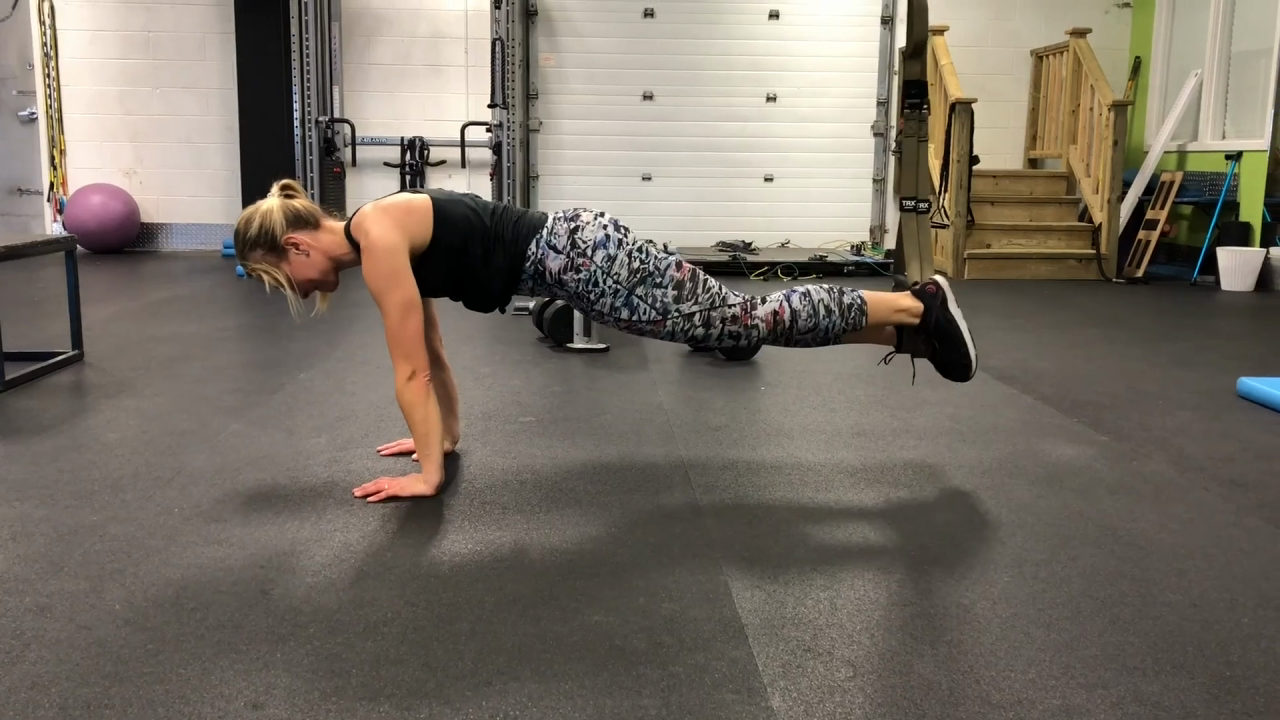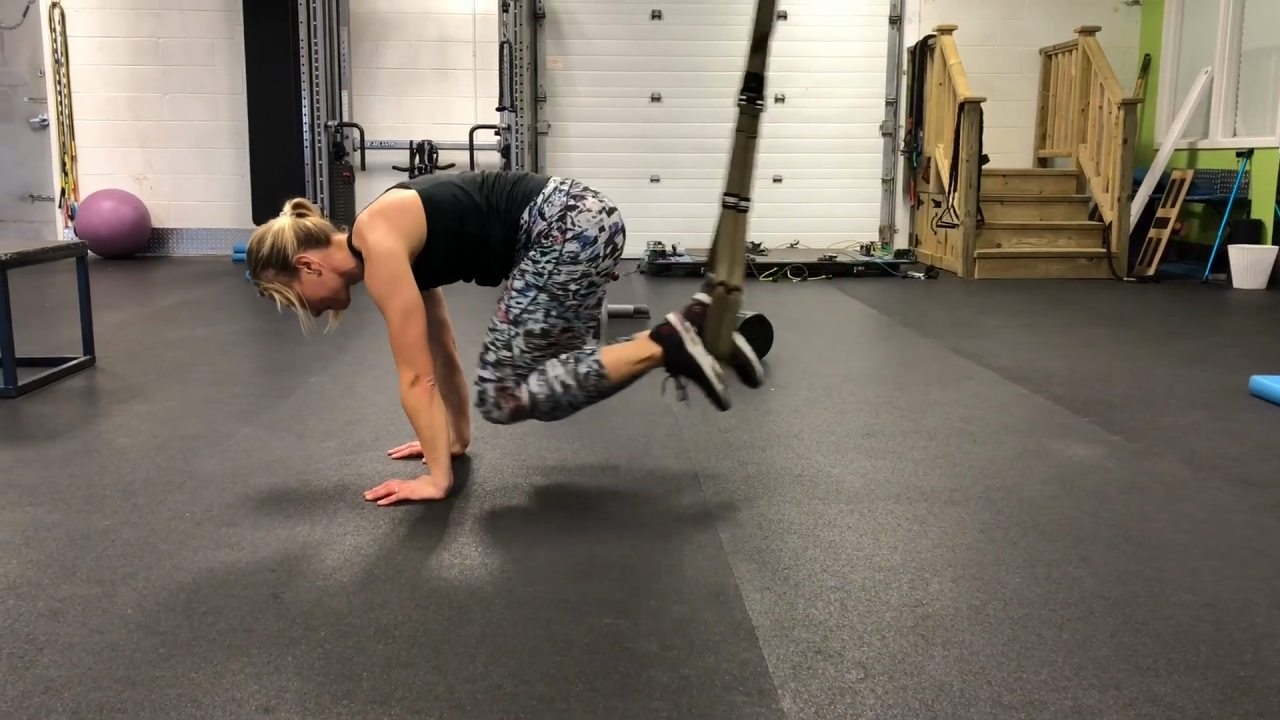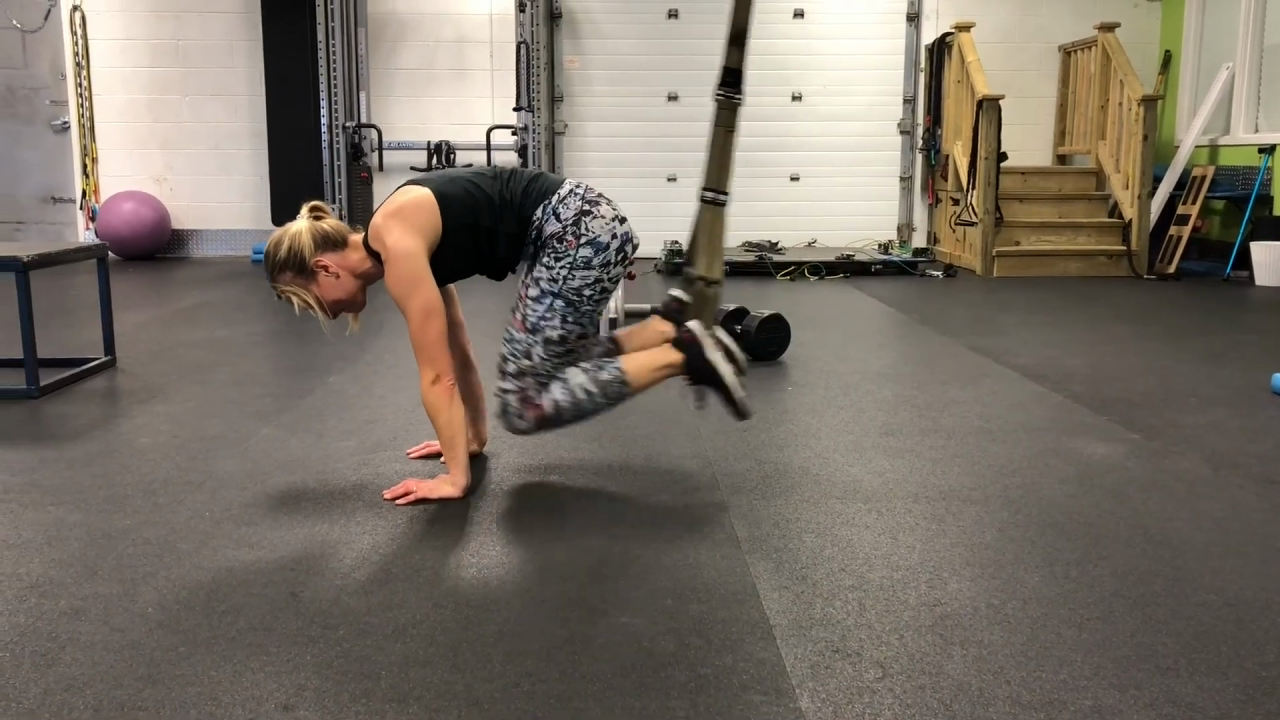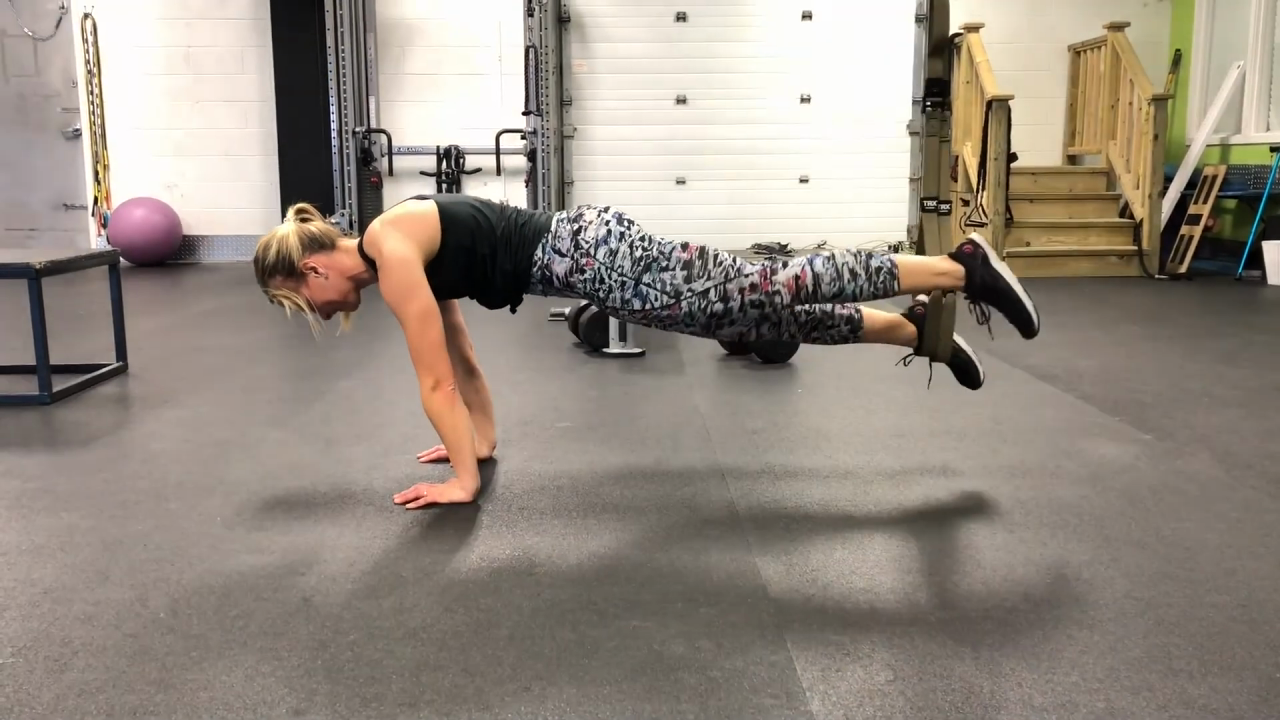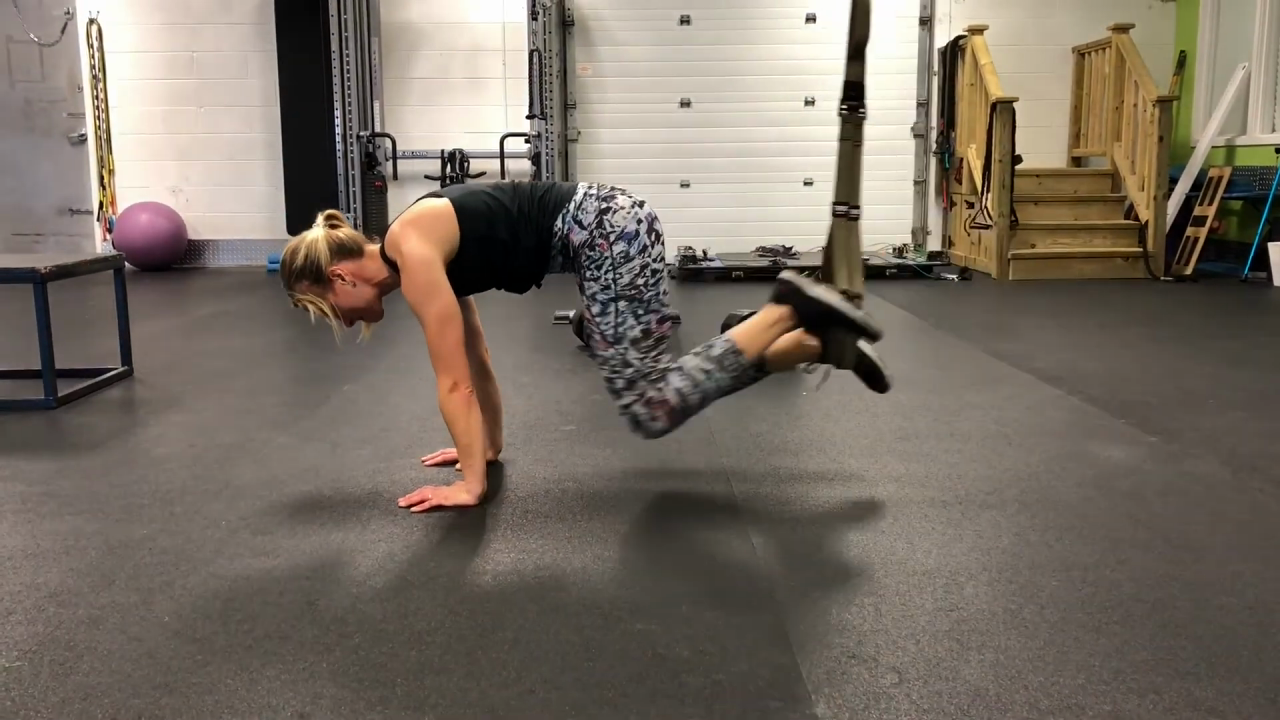
dt=1s
person 1, frame 1
left shoulder: (376, 237)
right shoulder: (388, 240)
left elbow: (411, 370)
right elbow: (432, 354)
left wrist: (429, 474)
right wrist: (445, 435)
left hip: (578, 256)
right hip: (571, 256)
left knee: (748, 321)
right knee: (745, 321)
left ankle: (919, 309)
right ankle: (908, 330)
person 1, frame 2
left shoulder: (376, 247)
right shoulder: (396, 241)
left elbow: (417, 376)
right elbow: (441, 350)
left wrist: (438, 476)
right wrist: (456, 437)
left hip: (570, 226)
right hip: (583, 222)
left knee: (501, 394)
right knee: (535, 379)
left ankle: (661, 347)
right ankle: (682, 328)
person 1, frame 3
left shoulder: (396, 244)
right shoulder: (403, 244)
left elbow: (435, 373)
right elbow: (453, 352)
left wrist: (455, 476)
right wrist: (472, 437)
left hip: (581, 230)
right hip: (581, 226)
left knee: (529, 406)
right knee: (547, 373)
left ankle: (681, 355)
right ankle: (669, 327)
person 1, frame 4
left shoulder: (390, 253)
right shoulder: (409, 255)
left elbow: (436, 381)
right elbow: (460, 357)
left wrist: (464, 479)
right wrist: (482, 441)
left hip: (593, 257)
right hip: (586, 253)
left knee: (771, 290)
right knee: (765, 307)
left ankle: (962, 269)
right ankle: (916, 330)
person 1, frame 5
left shoulder: (411, 252)
right shoulder: (425, 252)
left elbow: (454, 380)
right elbow: (473, 359)
left wrist: (471, 483)
right wrist: (488, 443)
left hip: (606, 229)
right hip: (609, 230)
left knee: (651, 410)
right knee: (656, 391)
left ankle: (788, 314)
right ankle: (813, 340)
